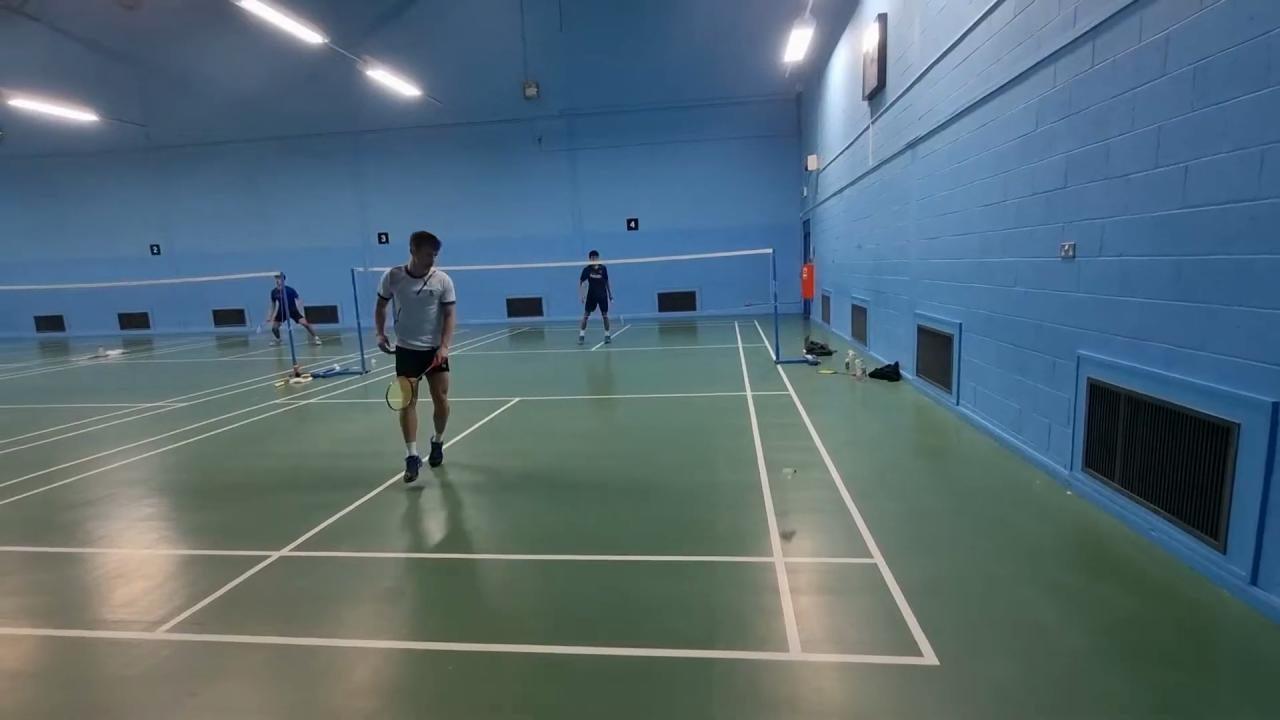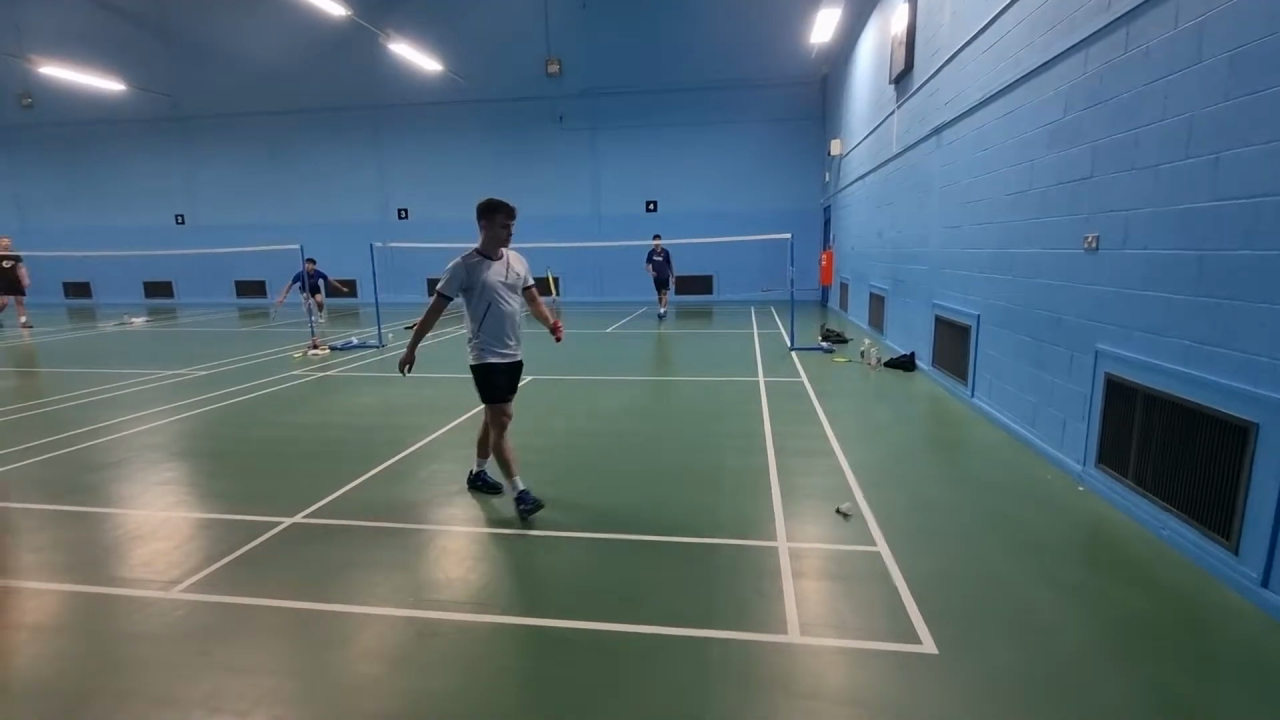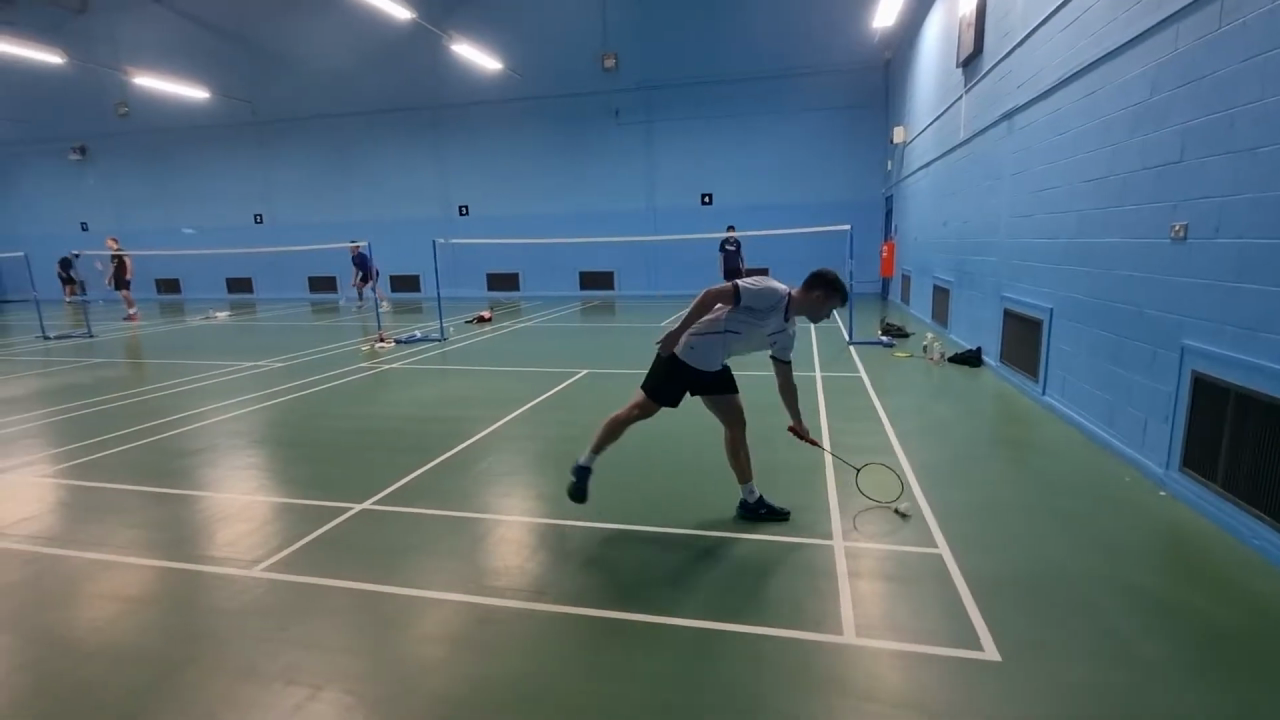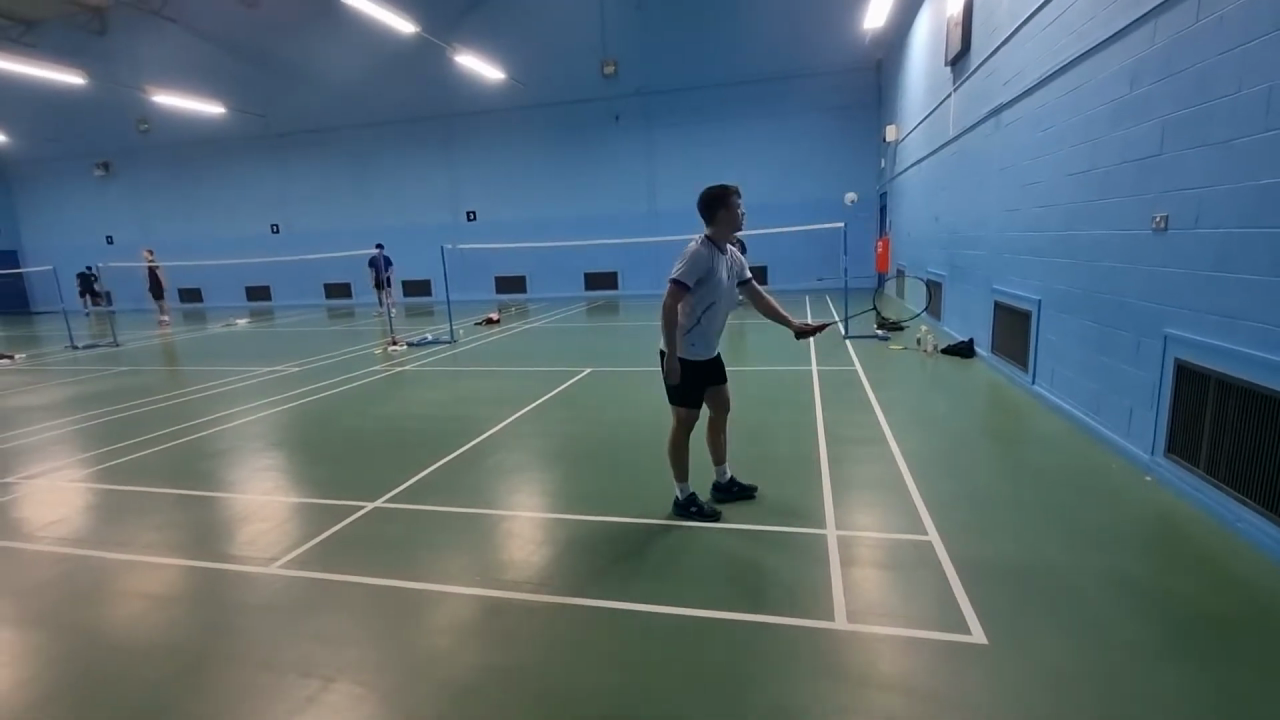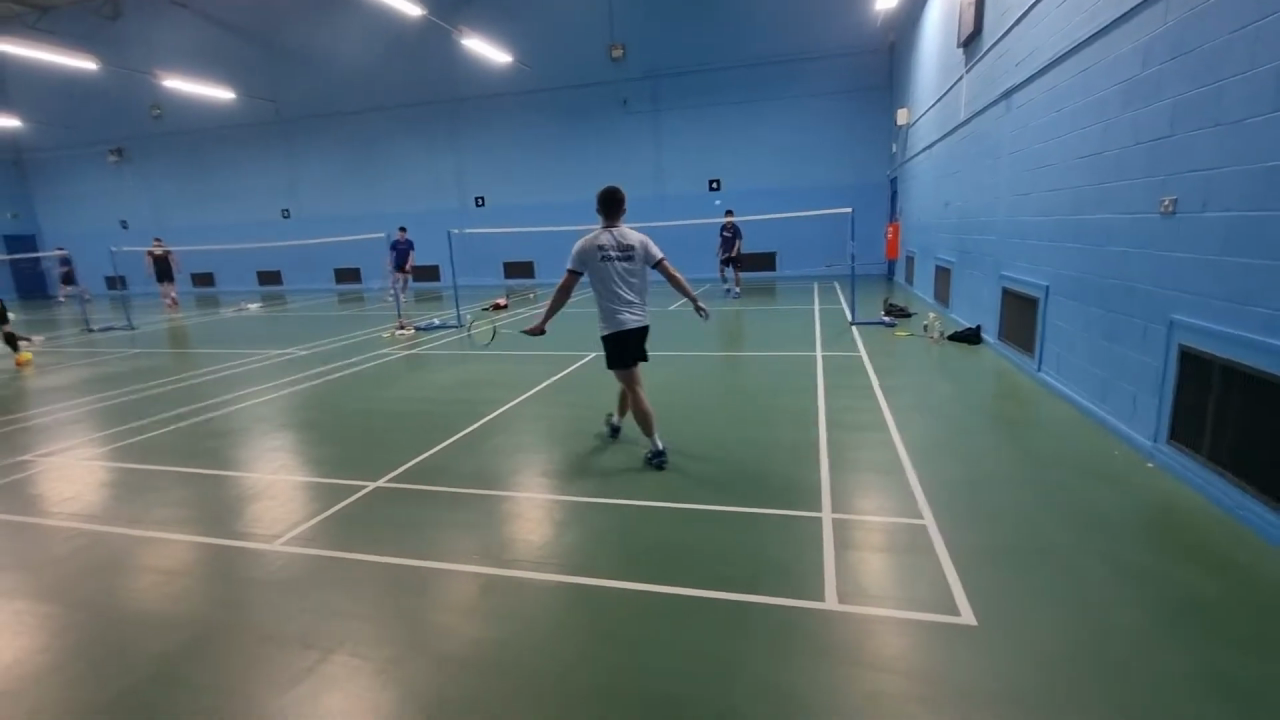
dt=1s
person 1, frame 1
left shoulder: (443, 280)
right shoulder: (393, 276)
left elbow: (449, 316)
right elbow: (381, 305)
left wrist: (443, 347)
right wrist: (381, 332)
left hip: (435, 348)
right hip: (406, 348)
left knee: (440, 398)
right knee: (408, 398)
left ankle: (437, 442)
right ankle: (412, 458)
person 1, frame 2
left shoulder: (518, 261)
right shoulder: (463, 267)
left elbow: (534, 301)
right elbow: (435, 310)
left wrist: (551, 323)
right wrist: (411, 349)
left hip: (513, 356)
right hip: (487, 358)
left knee: (494, 418)
right knee: (500, 421)
left ankle: (479, 472)
right ankle: (520, 493)
person 1, frame 3
left shoulder: (785, 331)
right shoulder: (773, 293)
left elbow: (785, 379)
right elbow: (713, 294)
left wrist: (797, 420)
right wrist: (679, 332)
left hip: (712, 364)
right hip: (685, 353)
left knee: (736, 423)
right knee: (638, 411)
left ankle: (750, 500)
right ankle: (585, 466)
person 1, frame 4
left shoulder: (732, 255)
right shoulder: (697, 254)
left elbow: (757, 296)
right elbow: (670, 304)
left wrist: (793, 325)
right wrist: (673, 355)
left hip: (706, 352)
right hip: (685, 355)
left knee: (721, 408)
right knee: (685, 422)
left ankle: (724, 482)
right ankle: (683, 498)
person 1, frame 5
left shoulder: (585, 246)
right shoulder: (640, 240)
left elbow: (565, 289)
right elbow: (670, 274)
left wrist: (543, 322)
right wrist: (695, 302)
left hip: (613, 326)
right hip: (639, 322)
left knee: (633, 386)
right knee: (627, 379)
left ankle: (657, 449)
right ankle: (615, 422)
